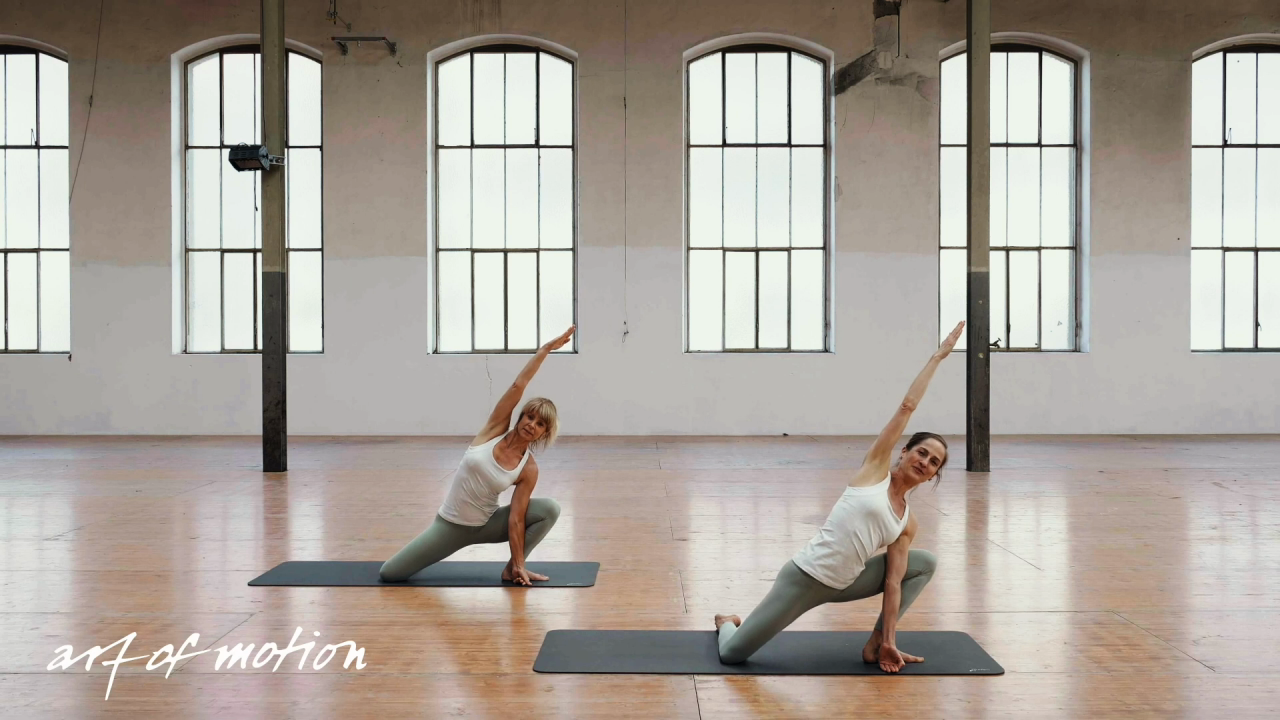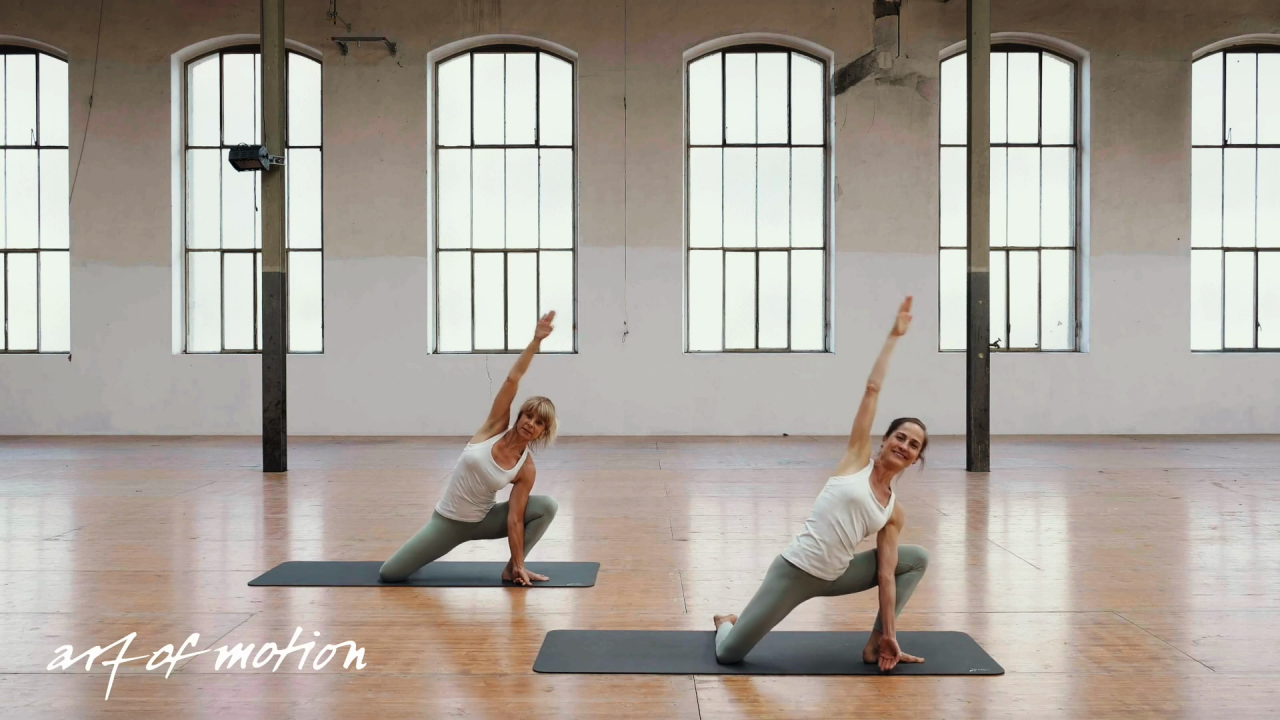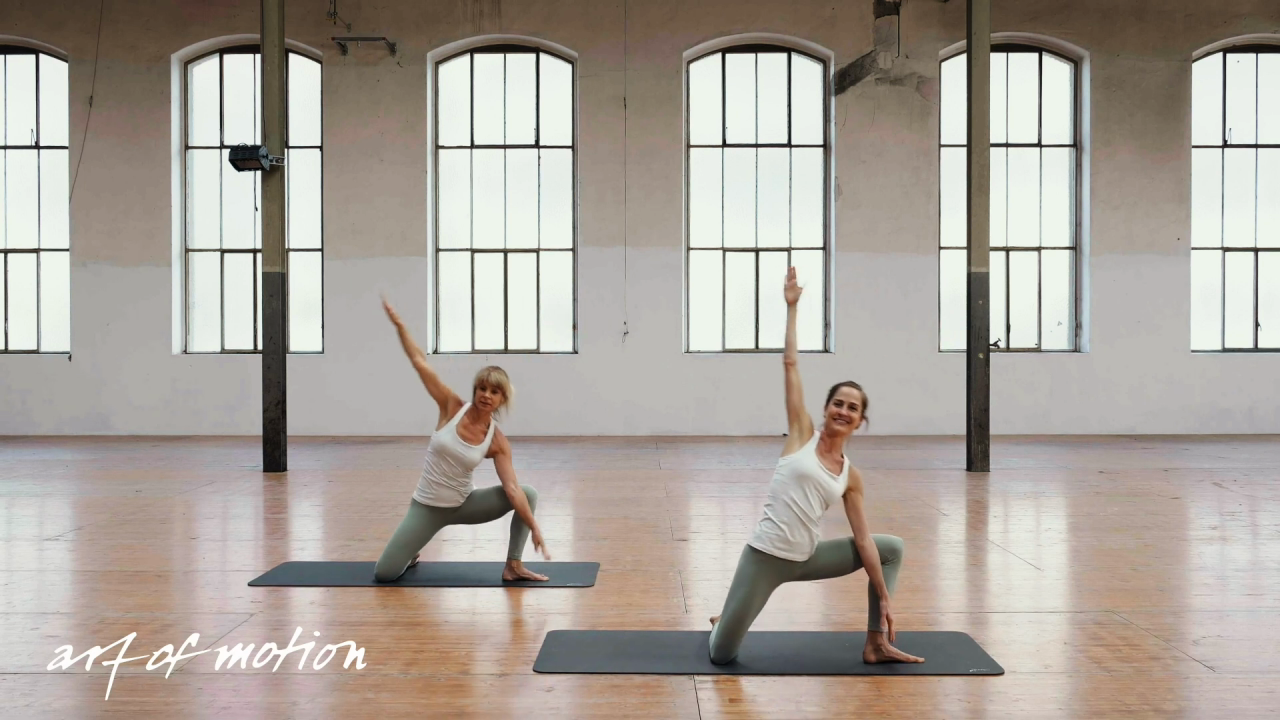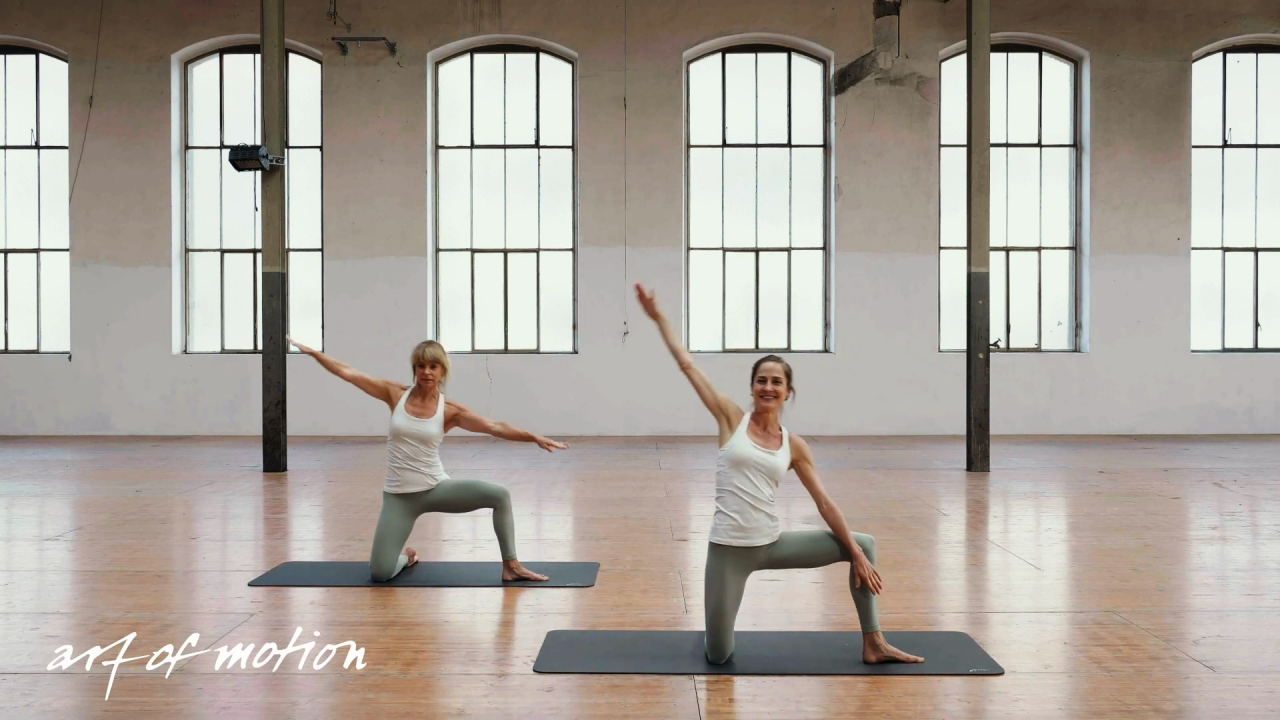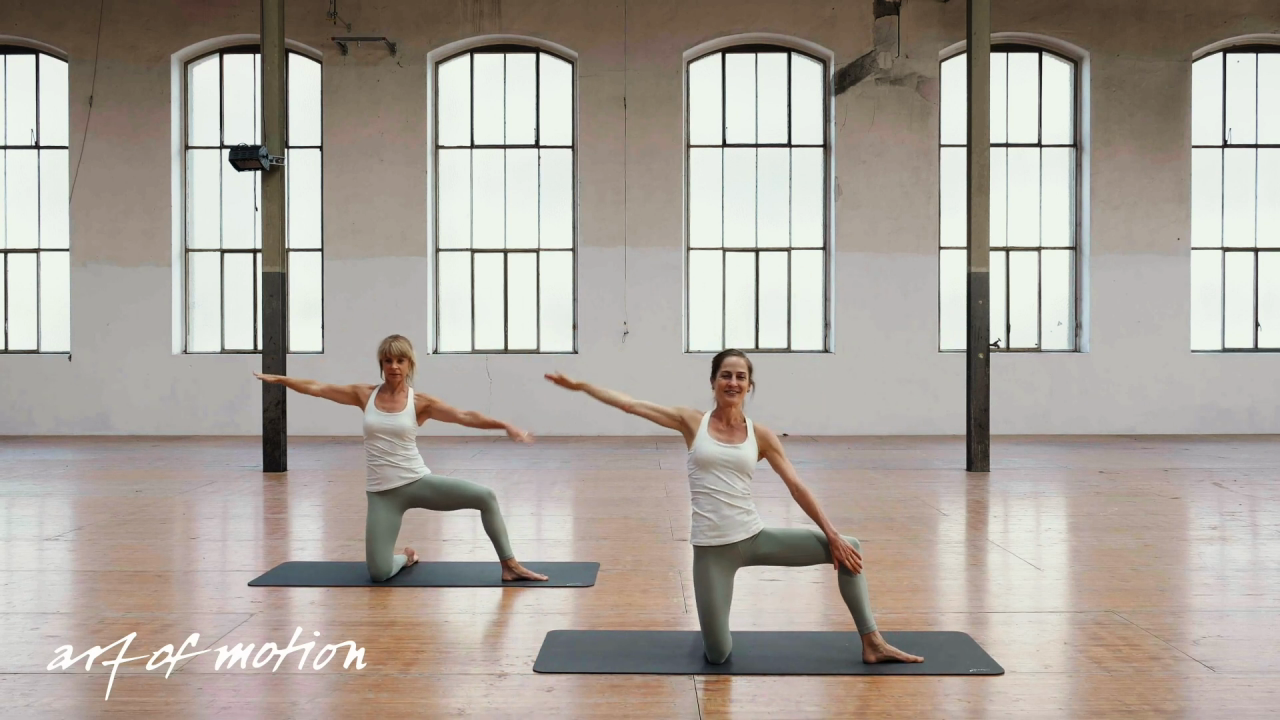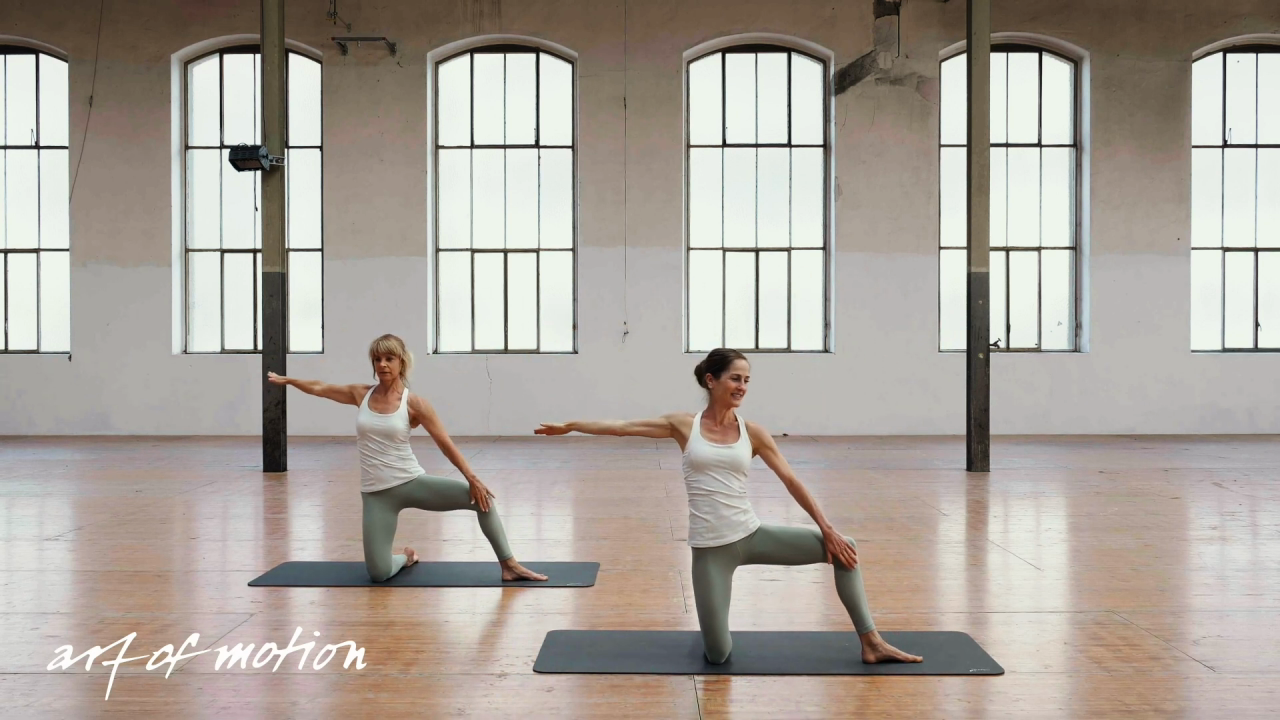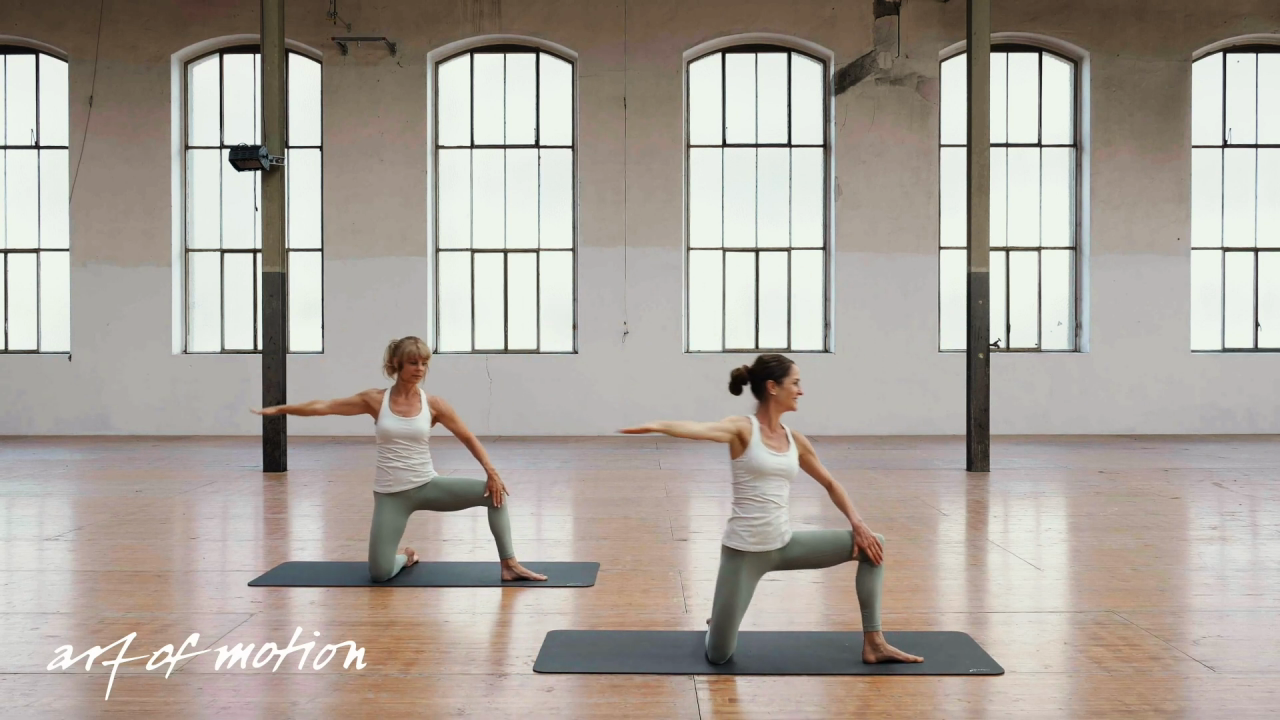
dt=0.5s
person 1, frame 1
left shoulder: (908, 524)
right shoulder: (876, 469)
left elbow: (893, 582)
right elbow: (907, 406)
left wrist: (890, 639)
right wrist: (937, 356)
left hip: (841, 586)
right hip: (804, 577)
left knee: (924, 563)
right knee: (732, 655)
left ankle: (876, 645)
right ankle: (727, 623)
person 1, frame 2
left shoulder: (895, 512)
right shoulder: (858, 459)
left elbow: (886, 573)
right elbow: (872, 389)
left wrist: (889, 632)
right wrist: (894, 336)
left hip: (832, 578)
right hip: (794, 571)
left knee: (917, 559)
right knee: (729, 655)
left ankle: (876, 644)
right ankle: (726, 623)
person 1, frame 3
left shoulder: (850, 477)
right shoulder: (803, 436)
left elbow: (861, 538)
right elbow: (791, 365)
left wrist: (883, 597)
right wrist: (792, 308)
left hip: (805, 558)
right hip: (763, 557)
left knee: (891, 548)
right knee: (722, 656)
left ankle: (876, 643)
right ankle: (722, 624)
person 1, frame 4
left shoulder: (794, 446)
right shoulder: (732, 419)
left elbow: (824, 503)
right elbow: (688, 366)
left wrist: (857, 557)
right wrist: (659, 318)
left hip: (772, 545)
right hip: (728, 550)
left knee: (863, 545)
right knee: (718, 655)
left ankle: (873, 645)
right ankle: (718, 627)
person 1, frame 5
left shoulder: (760, 435)
right shoulder: (693, 422)
left elbow: (796, 486)
right elbow: (630, 404)
left wrist: (833, 536)
right wrist: (580, 386)
left hip: (755, 538)
right hip: (711, 548)
left knee: (847, 549)
right knee: (718, 655)
left ankle: (873, 644)
right ankle: (715, 628)
person 1, frame 6
left shoulder: (752, 432)
right shoulder: (684, 425)
left elbow: (791, 481)
right elbow: (621, 427)
left wrist: (827, 529)
right wrist: (570, 426)
left hip: (752, 536)
right hip: (711, 548)
left knee: (842, 549)
right knee: (718, 655)
left ankle: (872, 644)
right ankle: (714, 625)
person 1, frame 7
left shoulder: (795, 440)
right shoulder: (740, 427)
left elbow: (830, 484)
right elbow: (696, 428)
left wrist: (858, 524)
right wrist: (660, 425)
left hip: (785, 544)
right hip: (745, 551)
left knee: (871, 545)
right knee: (719, 656)
left ankle: (875, 644)
right ankle: (719, 623)
person 2, frame 1
left shoulder: (529, 470)
right shoulder: (495, 431)
left elbow: (516, 519)
right elbow: (517, 386)
left wrist: (519, 563)
right wrist: (545, 349)
left hip: (487, 525)
right hip: (451, 524)
left knee: (550, 509)
right knee: (389, 574)
left ankle: (511, 569)
right ankle: (423, 553)
person 2, frame 2
left shoulder: (526, 469)
right shoulder: (495, 428)
left elbow: (514, 519)
right elbow: (512, 380)
left wrist: (519, 563)
right wrist: (536, 340)
left hip: (483, 521)
right hip: (448, 522)
left knee: (547, 506)
right knee: (388, 575)
left ankle: (512, 569)
right ankle: (419, 554)
person 2, frame 3
left shoulder: (497, 441)
right shoulder: (452, 408)
left elbow: (515, 489)
right elbow: (420, 363)
left wrist: (534, 529)
right wrist: (398, 324)
left hip: (464, 504)
right hip: (426, 508)
left knee: (527, 494)
right knee: (384, 574)
left ankle: (513, 566)
right ankle: (409, 556)
person 2, frame 4
left shoulder: (450, 411)
right shoulder: (396, 394)
left elbow: (494, 427)
right elbow: (348, 372)
left wrist: (535, 437)
right wrist: (311, 351)
left hip: (436, 489)
right hip: (398, 496)
left knee: (499, 495)
right knee: (380, 574)
left ankle: (511, 567)
right ankle: (406, 556)
person 2, frame 5
left shoulder: (420, 402)
right shoulder: (365, 394)
left elbow: (464, 417)
right elbow: (316, 388)
left wrist: (505, 425)
right wrist: (278, 379)
left hip: (418, 483)
right hip: (382, 493)
left knee: (485, 498)
right knee: (379, 573)
left ankle: (509, 565)
right ankle: (406, 557)
person 2, frame 6
left shoulder: (415, 403)
right shoulder: (361, 394)
left elbow: (445, 443)
right elbow: (320, 388)
left wrist: (473, 479)
right wrist: (287, 380)
left hip: (412, 483)
right hip: (377, 494)
left knee: (480, 498)
right knee: (378, 574)
left ankle: (509, 566)
right ankle: (406, 557)
person 2, frame 7
left shoulder: (435, 404)
right shoulder: (375, 399)
left elbow: (468, 438)
right elbow: (322, 406)
left wrist: (492, 473)
right wrist: (277, 410)
left hip: (428, 486)
right hip: (392, 495)
left knee: (495, 493)
right knee: (380, 574)
left ankle: (509, 565)
right ankle: (406, 557)
